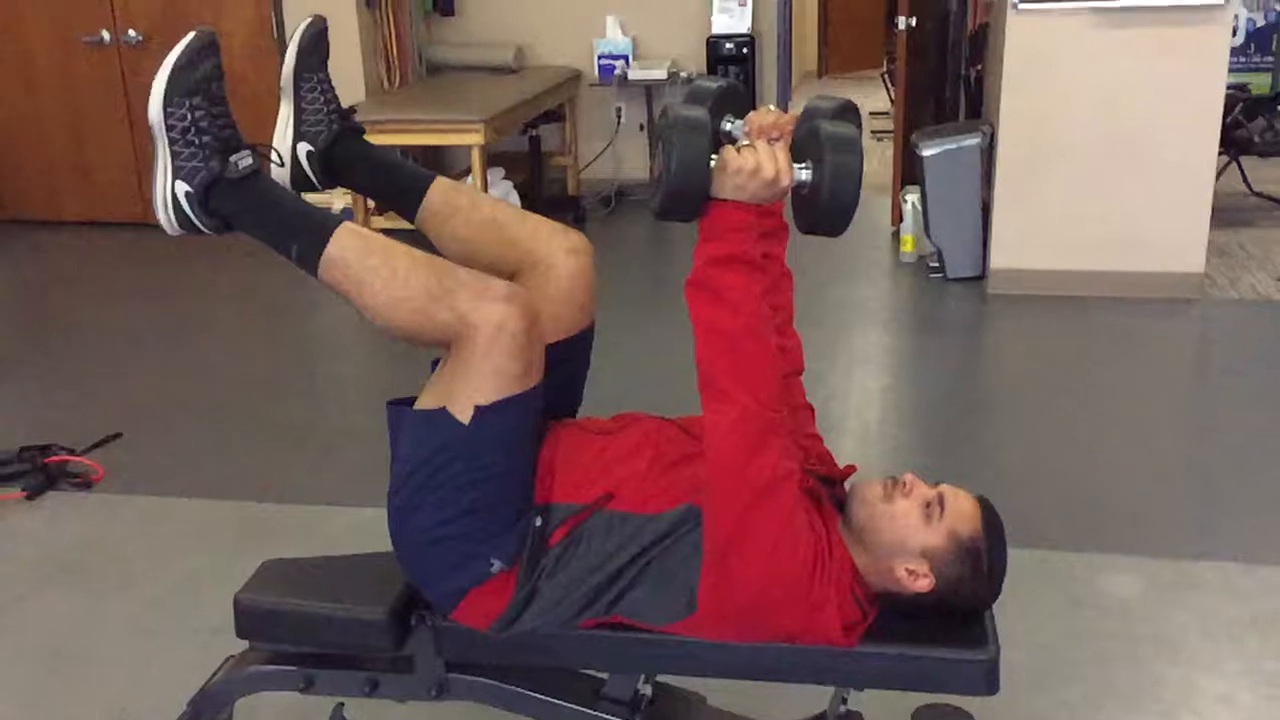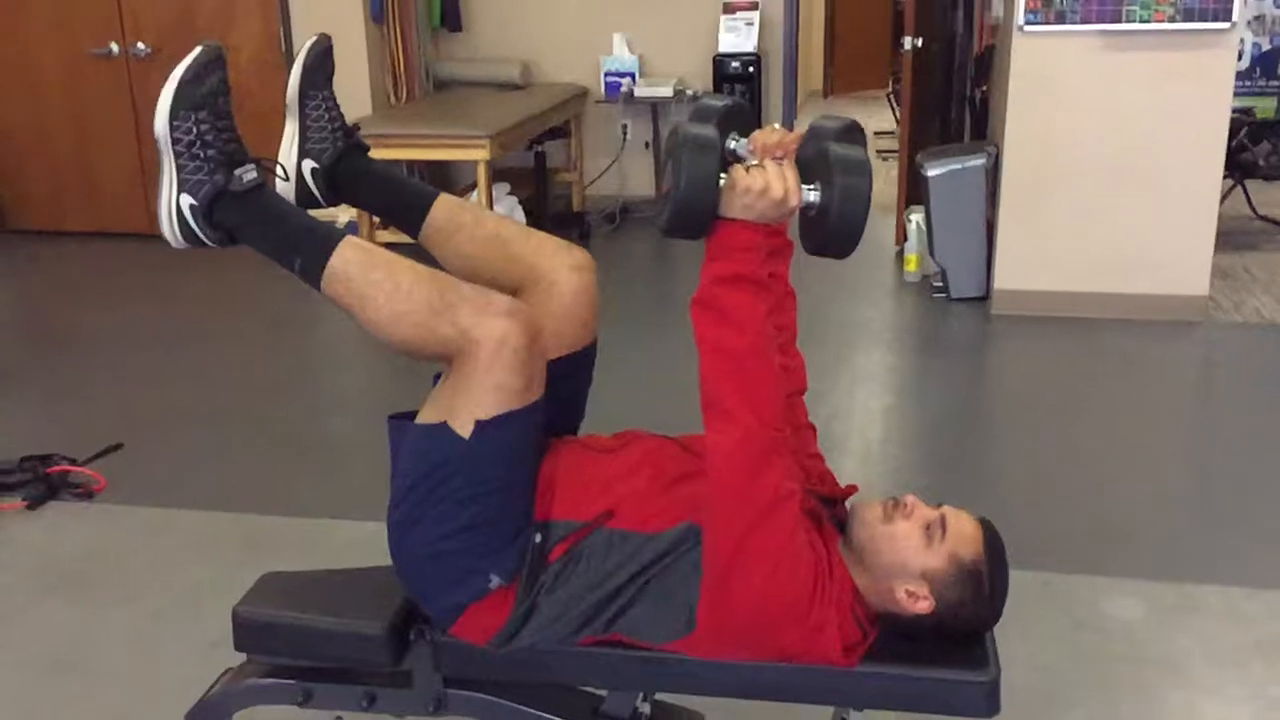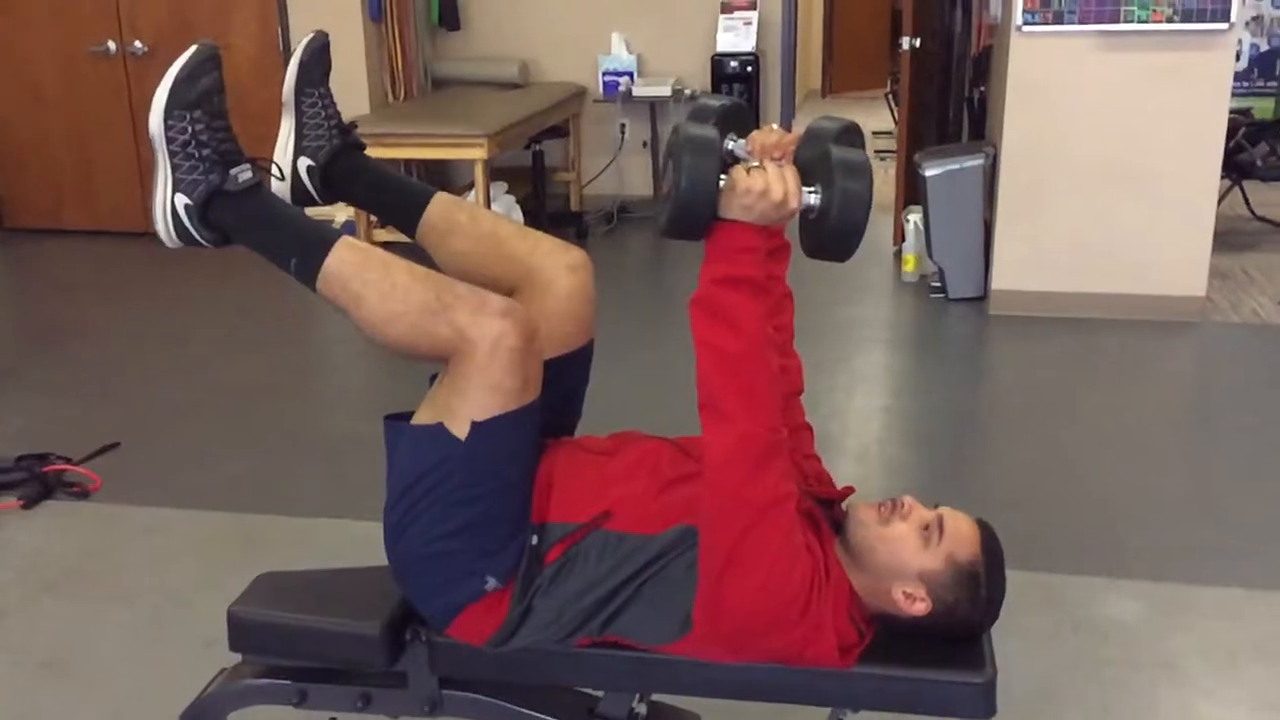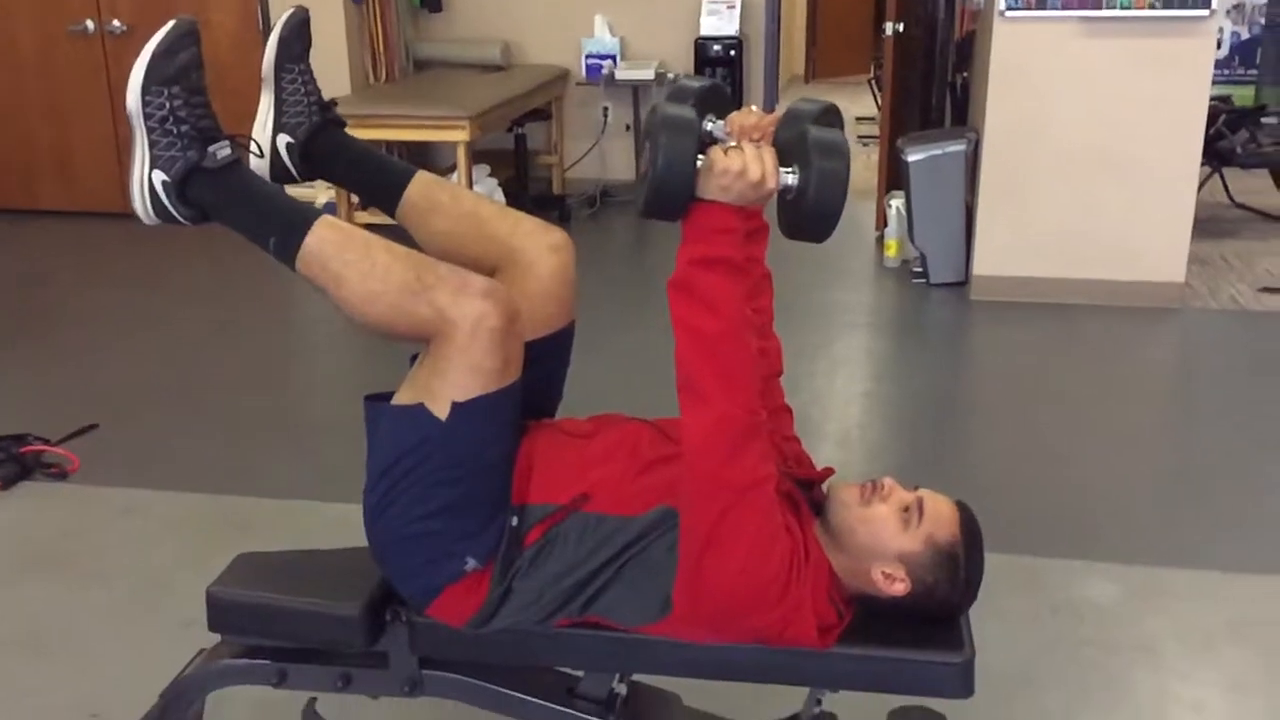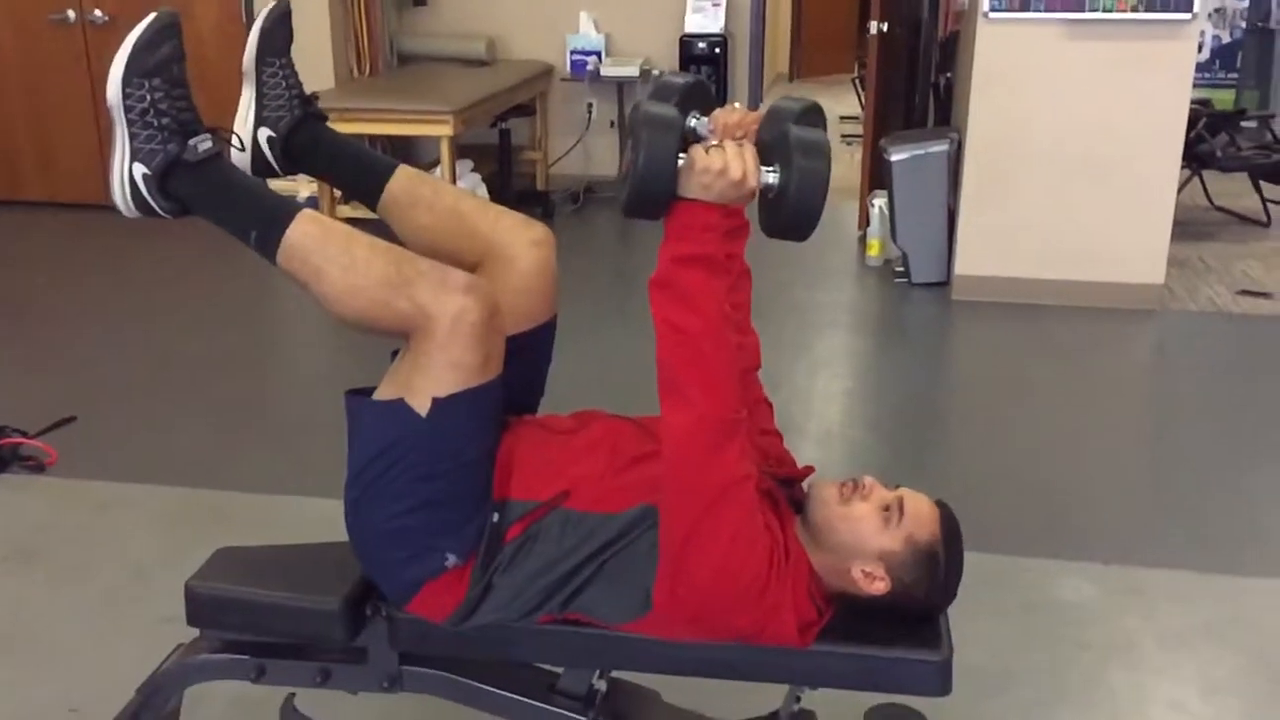
dt=0.3s
person 1, frame 1
left shoulder: (794, 584)
right shoulder: (815, 490)
left elbow: (744, 406)
right elbow: (770, 375)
left wrist: (736, 213)
right wrist: (761, 211)
left hip: (487, 560)
right hip: (539, 475)
left knee: (496, 313)
right knee: (560, 259)
left ankle: (222, 187)
right ankle: (329, 151)
person 1, frame 2
left shoulder: (792, 605)
right shoulder: (816, 510)
left elbow: (747, 425)
right elbow: (774, 399)
left wrist: (744, 232)
right wrist: (766, 226)
left hip: (485, 577)
right hip: (531, 494)
left knee: (496, 326)
right knee: (563, 274)
left ankle: (227, 200)
right ankle: (331, 166)
person 1, frame 3
left shoulder: (789, 605)
right shoulder: (811, 511)
left elbow: (743, 429)
right elbow: (769, 398)
left wrist: (743, 234)
right wrist: (762, 229)
left hip: (482, 578)
right hip: (534, 494)
left knee: (495, 328)
right knee: (561, 275)
left ankle: (222, 200)
right ankle: (328, 166)
person 1, frame 4
left shoulder: (768, 588)
right shoulder: (794, 495)
left elbow: (723, 413)
right elbow: (750, 381)
left wrist: (720, 215)
right wrist: (742, 213)
left hip: (462, 559)
right hip: (511, 478)
left knee: (476, 307)
right knee: (542, 256)
left ankle: (197, 179)
right ankle: (305, 144)
person 1, frame 5
left shoulder: (749, 583)
right shoulder: (776, 493)
left elbow: (702, 411)
right elbow: (728, 380)
left wrist: (702, 212)
right wrist: (723, 210)
left hip: (441, 555)
right hip: (495, 470)
left knee: (456, 305)
right knee: (523, 251)
left ankle: (181, 171)
right ankle: (290, 137)
